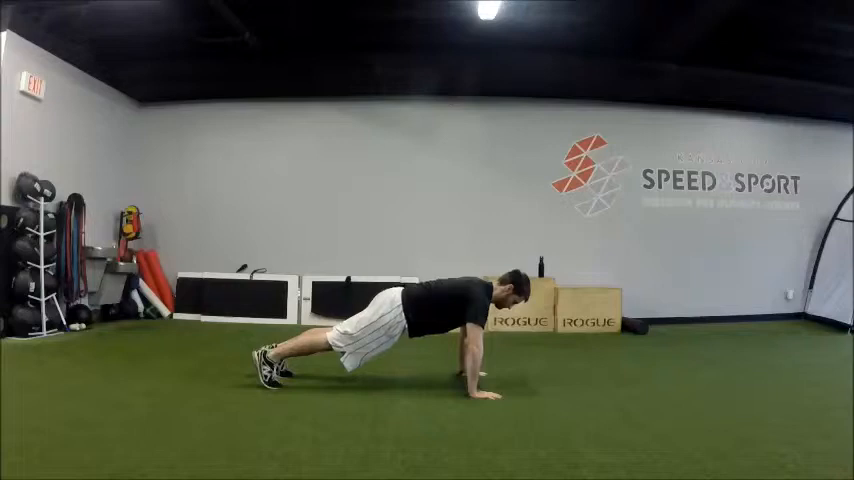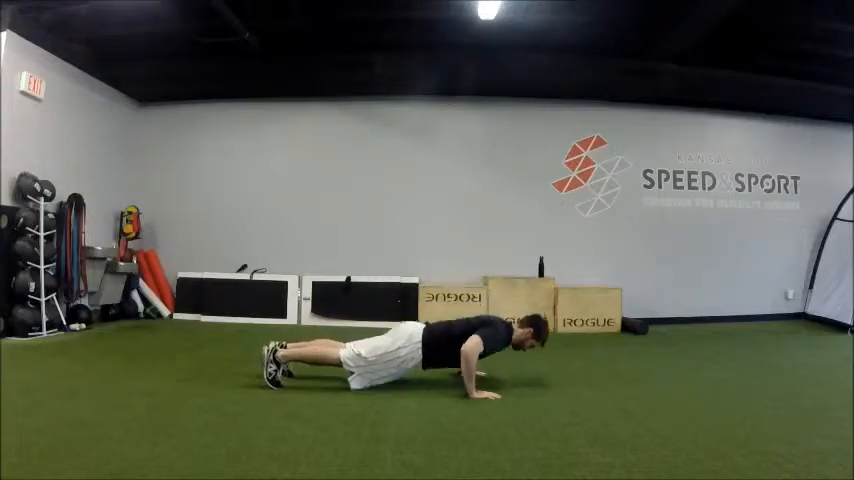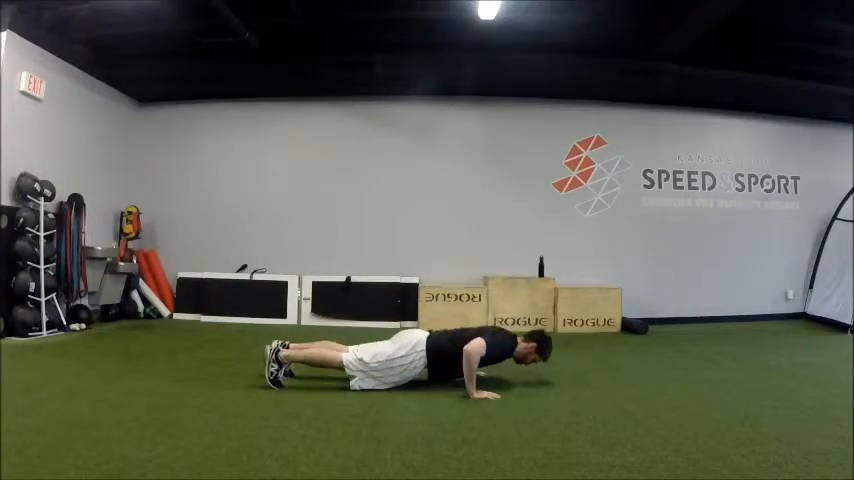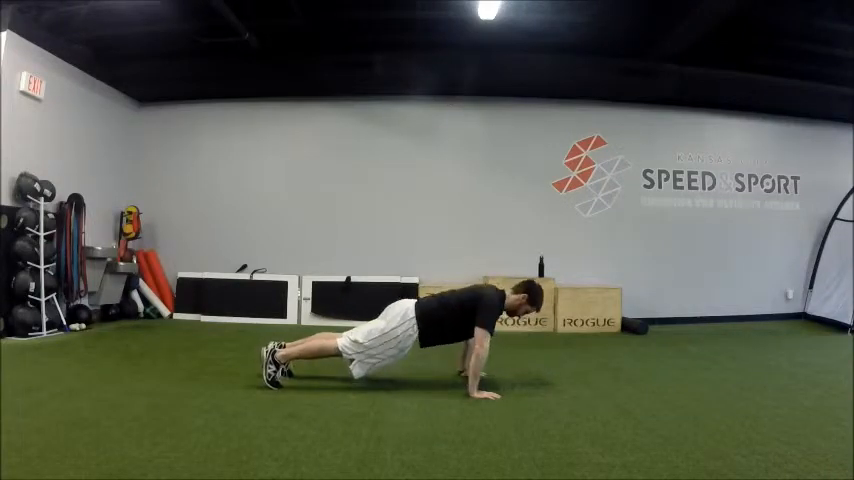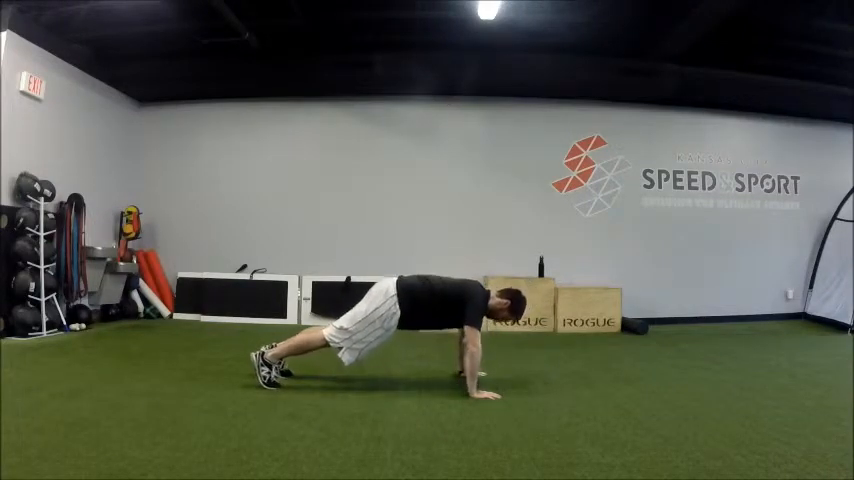
dt=0.5s
person 1, frame 1
left shoulder: (477, 291)
right shoulder: (479, 296)
left elbow: (465, 336)
right elbow: (475, 345)
left wrist: (463, 369)
right wrist: (474, 390)
left hip: (397, 305)
right hip: (397, 311)
left knee: (335, 337)
right knee: (335, 340)
left ankle: (275, 351)
right ankle: (272, 356)
person 1, frame 2
left shoulder: (496, 327)
right shoulder: (501, 334)
right elbow: (468, 351)
left wrist: (466, 368)
right wrist: (473, 390)
left hip: (414, 335)
right hip: (414, 346)
left knee: (346, 351)
right knee: (344, 358)
left ankle: (282, 348)
right ankle: (280, 356)
person 1, frame 3
left shoulder: (500, 337)
right shoulder: (504, 344)
right elbow: (471, 350)
left wrist: (468, 371)
right wrist: (472, 391)
left hip: (418, 341)
right hip: (418, 354)
left knee: (347, 352)
right knee: (348, 362)
left ankle: (285, 348)
right ankle: (283, 356)
person 1, frame 4
left shoulder: (488, 296)
right shoulder: (492, 301)
left elbow: (470, 336)
right elbow: (481, 346)
left wrist: (465, 368)
right wrist: (474, 390)
left hip: (409, 314)
right hip: (409, 323)
left knee: (345, 341)
right knee: (345, 347)
left ankle: (282, 348)
right ankle: (279, 356)
person 1, frame 5
left shoulder: (473, 295)
right shoulder: (478, 298)
left elbow: (463, 338)
right elbow: (473, 345)
left wrist: (464, 369)
right wrist: (473, 390)
left hip: (394, 297)
right hip: (393, 303)
left knee: (334, 332)
right knee: (333, 336)
left ankle: (276, 350)
right ankle: (269, 357)
